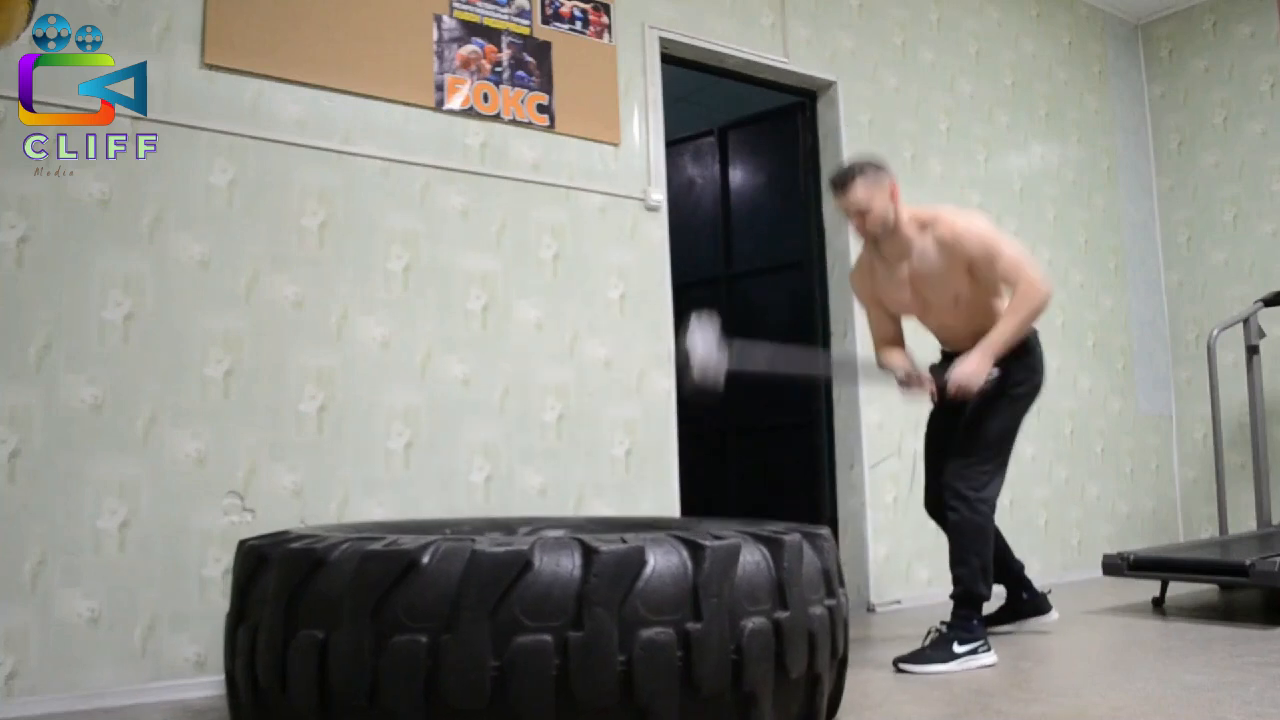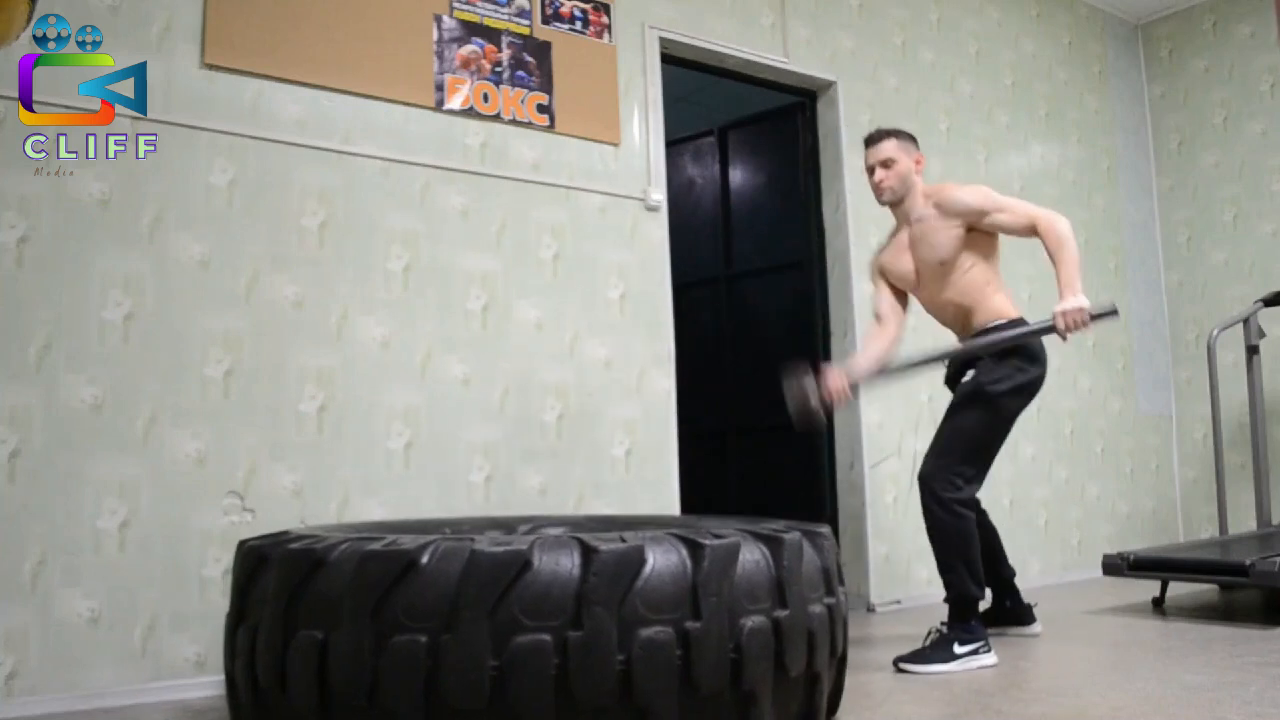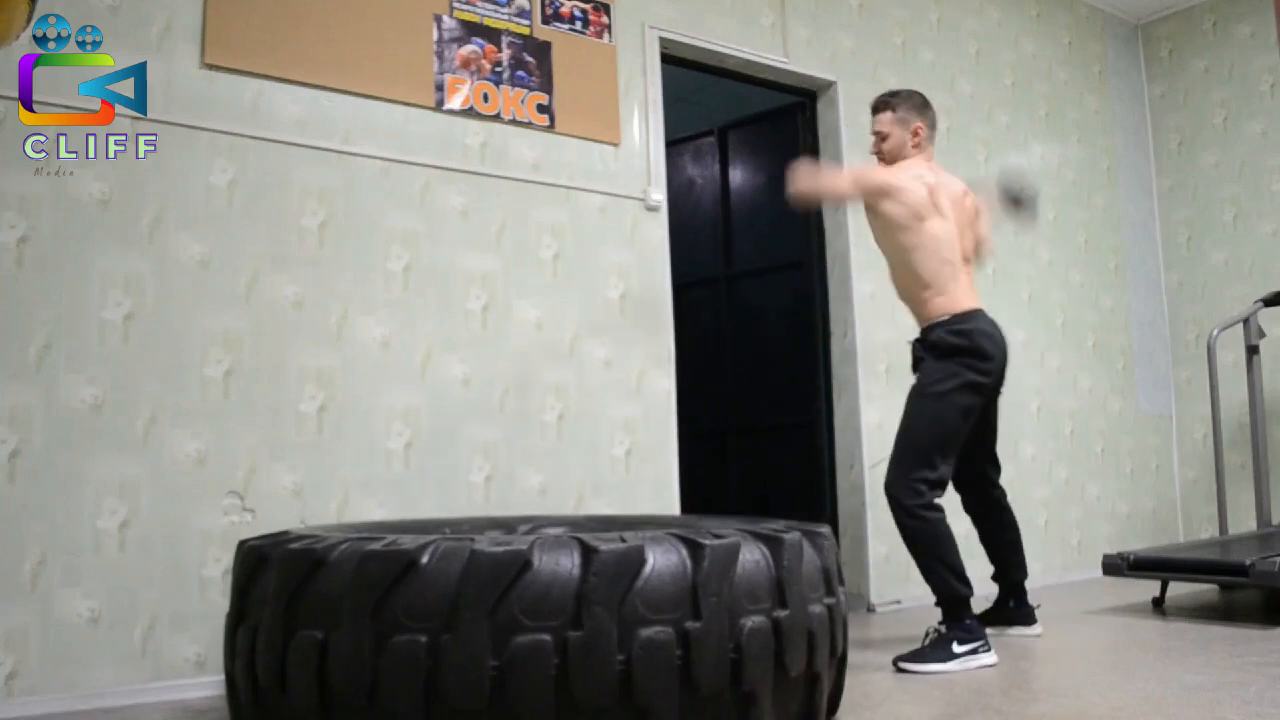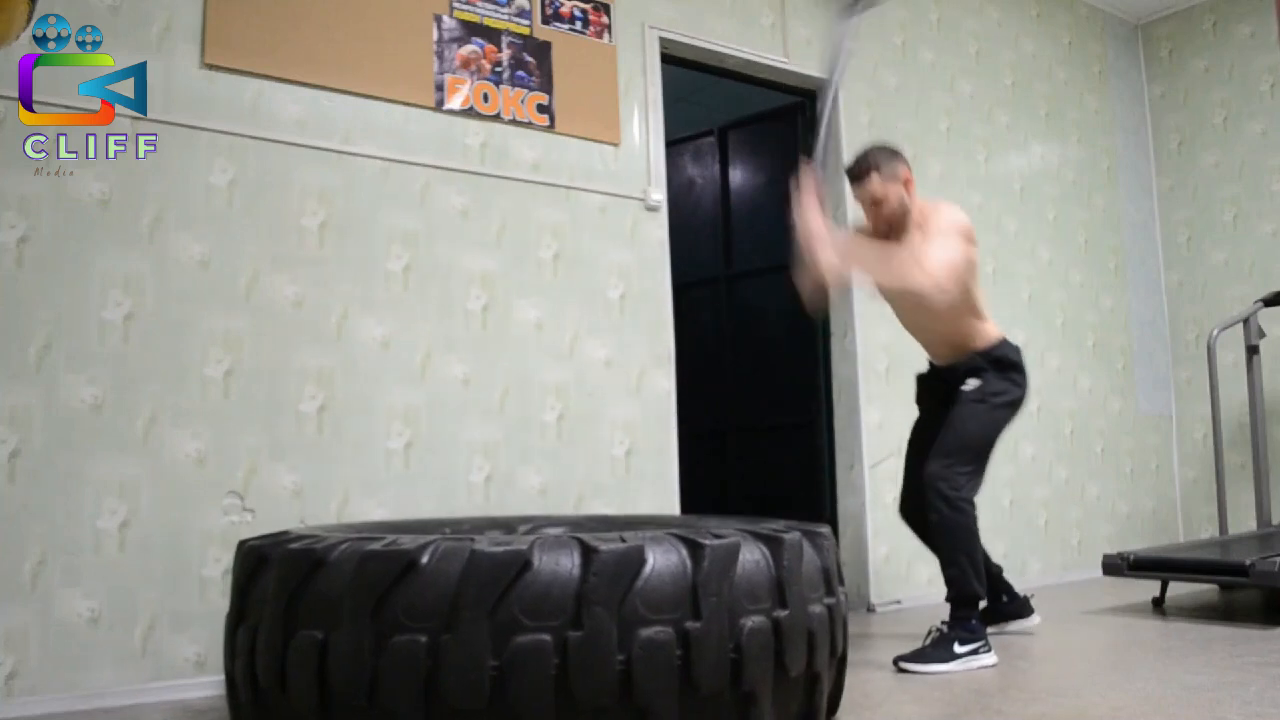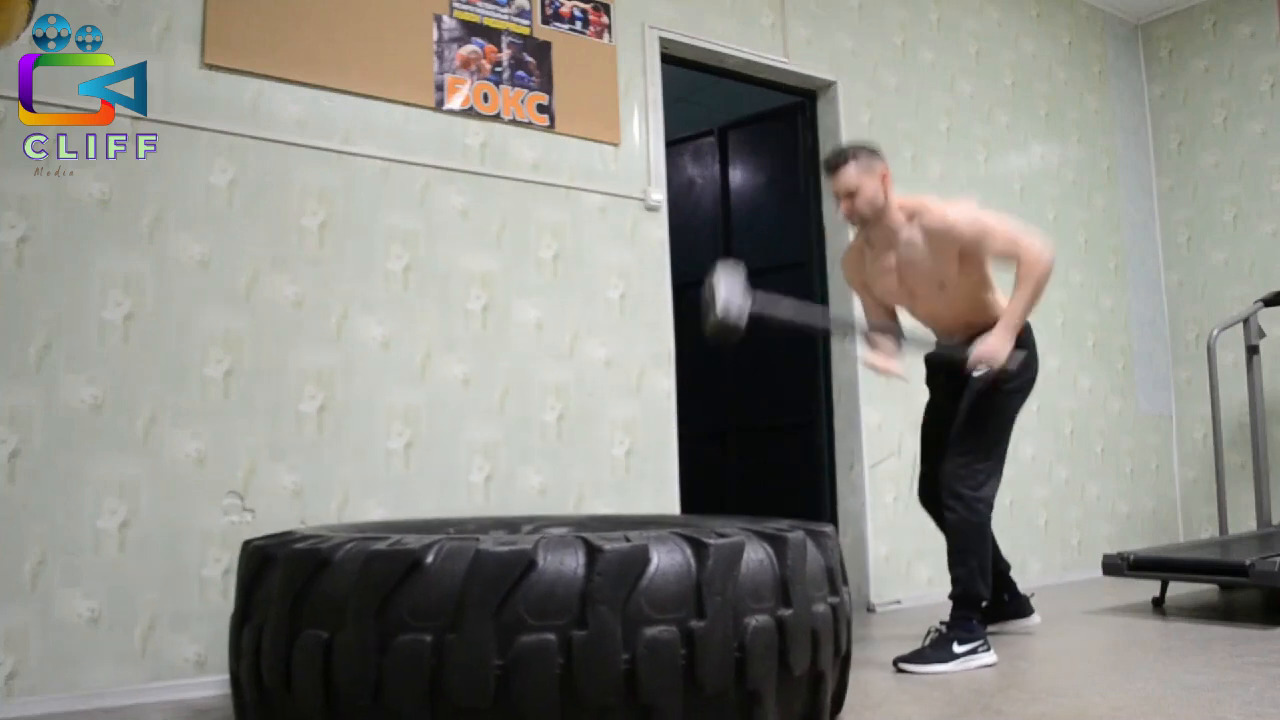
dt=0.5s
person 1, frame 1
left shoulder: (954, 231)
right shoulder: (865, 275)
left elbow: (1032, 288)
right elbow: (888, 344)
left wrist: (984, 356)
right wrist: (903, 369)
left hip: (1008, 362)
right hip: (955, 368)
left knee: (965, 485)
right knee: (942, 496)
left ankle: (967, 633)
right ankle: (1024, 596)
person 1, frame 2
left shoulder: (956, 203)
right shoulder: (887, 259)
left elbow: (1051, 222)
right elbow: (886, 332)
left wrist: (1071, 292)
right wrist: (848, 374)
left hip: (1010, 354)
right hip: (979, 363)
left knee: (940, 482)
right knee: (952, 487)
left ankle: (968, 634)
right ankle: (1010, 606)
person 1, frame 3
left shoulder: (893, 182)
right shoulder: (955, 189)
left elbow: (801, 186)
left wrist: (814, 171)
left hip: (953, 347)
right hip: (977, 340)
left knee: (909, 487)
right knee: (978, 480)
left ankle: (964, 633)
right ankle: (1014, 604)
person 1, frame 4
left shoulder: (944, 222)
right shoulder: (867, 240)
left elbow: (934, 285)
right elbow: (813, 292)
left wrist: (845, 258)
right wrist: (813, 227)
left hip: (991, 371)
right hip: (942, 378)
left knee: (946, 483)
right knee: (916, 504)
left ankle: (968, 633)
right ankle: (1007, 602)
person 1, frame 5
left shoulder: (944, 221)
right shoulder: (857, 262)
left elbow: (1036, 256)
right elbow: (883, 330)
left wrist: (1005, 333)
right wrist: (882, 354)
left hip: (1000, 353)
right hip: (951, 357)
left knee: (962, 482)
right knee: (936, 490)
left ankle: (968, 633)
right ankle: (1006, 599)
